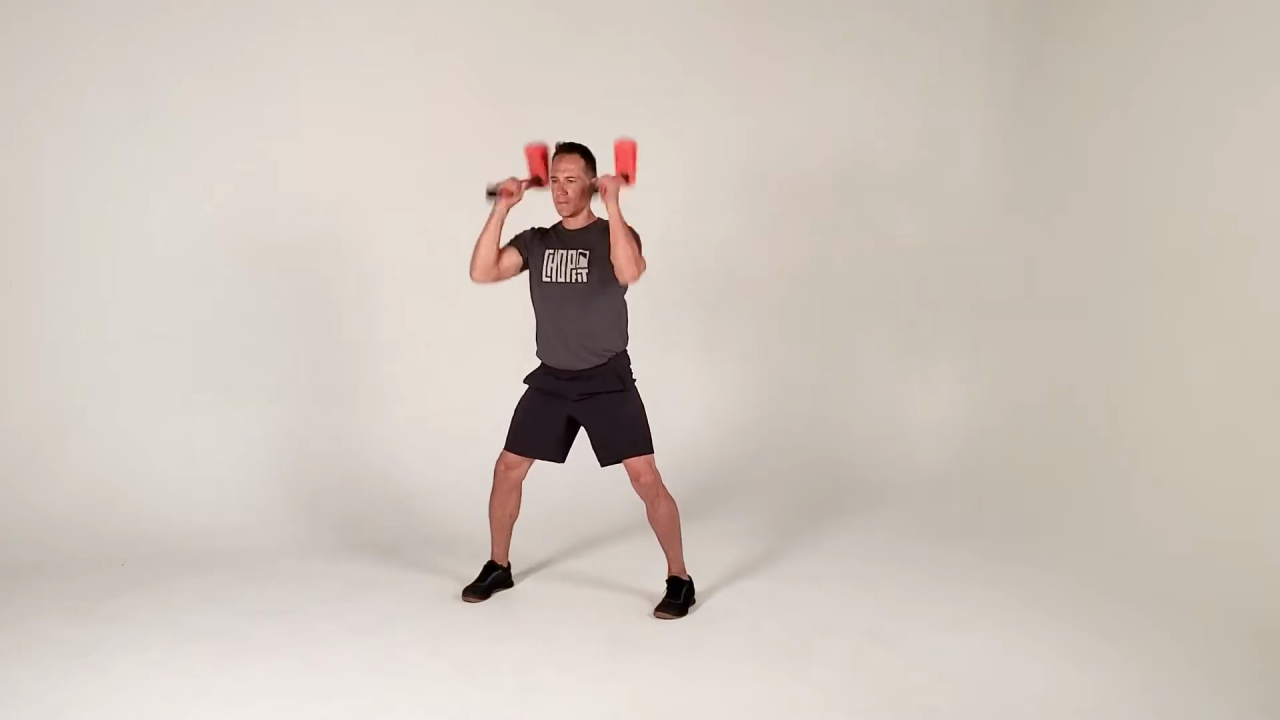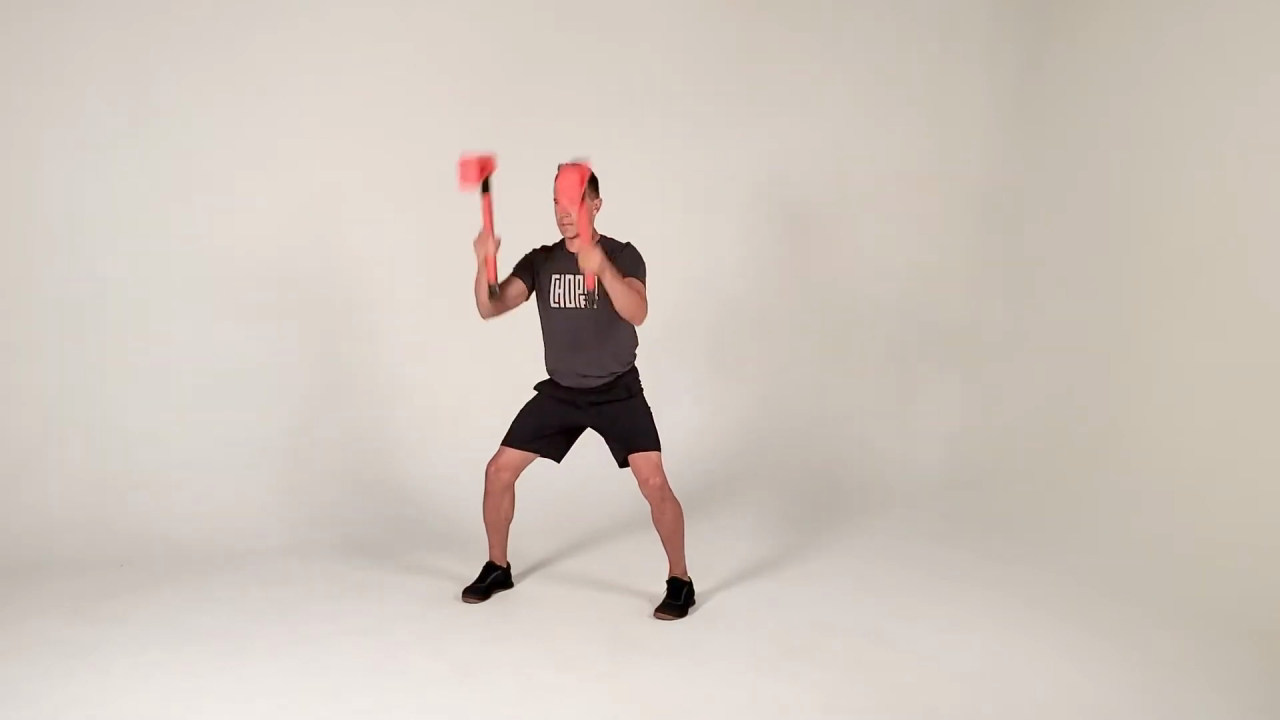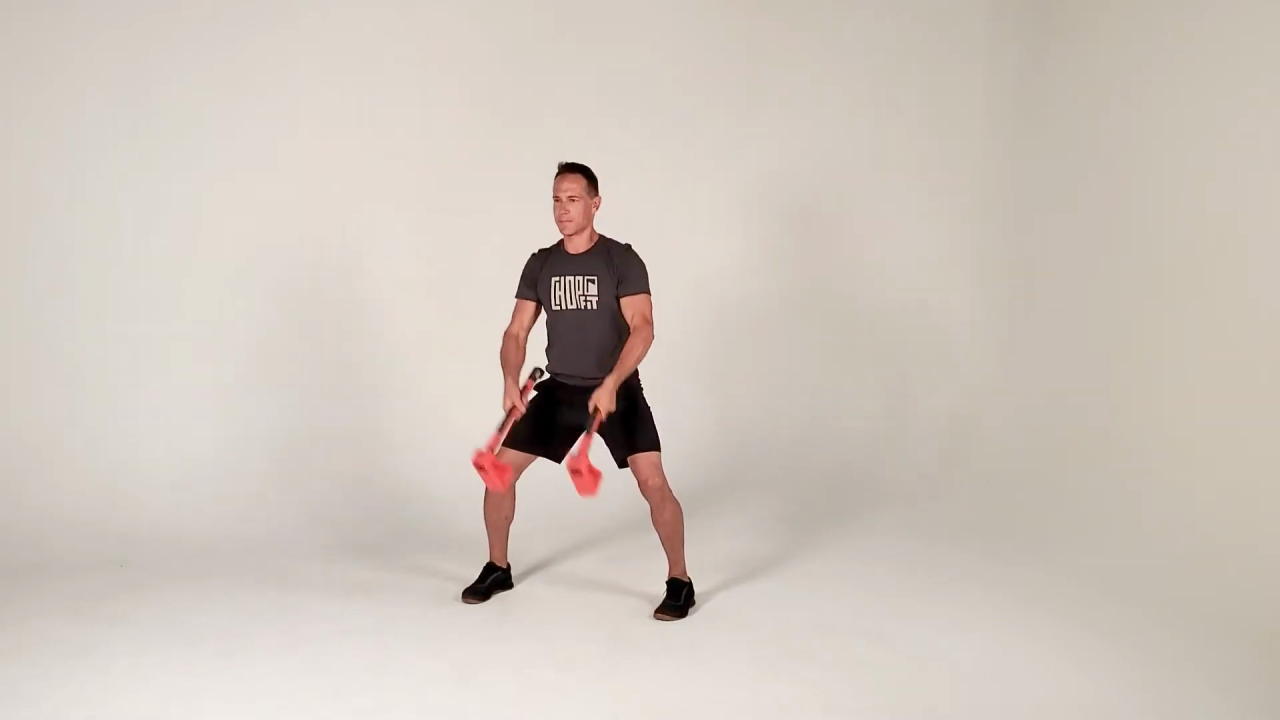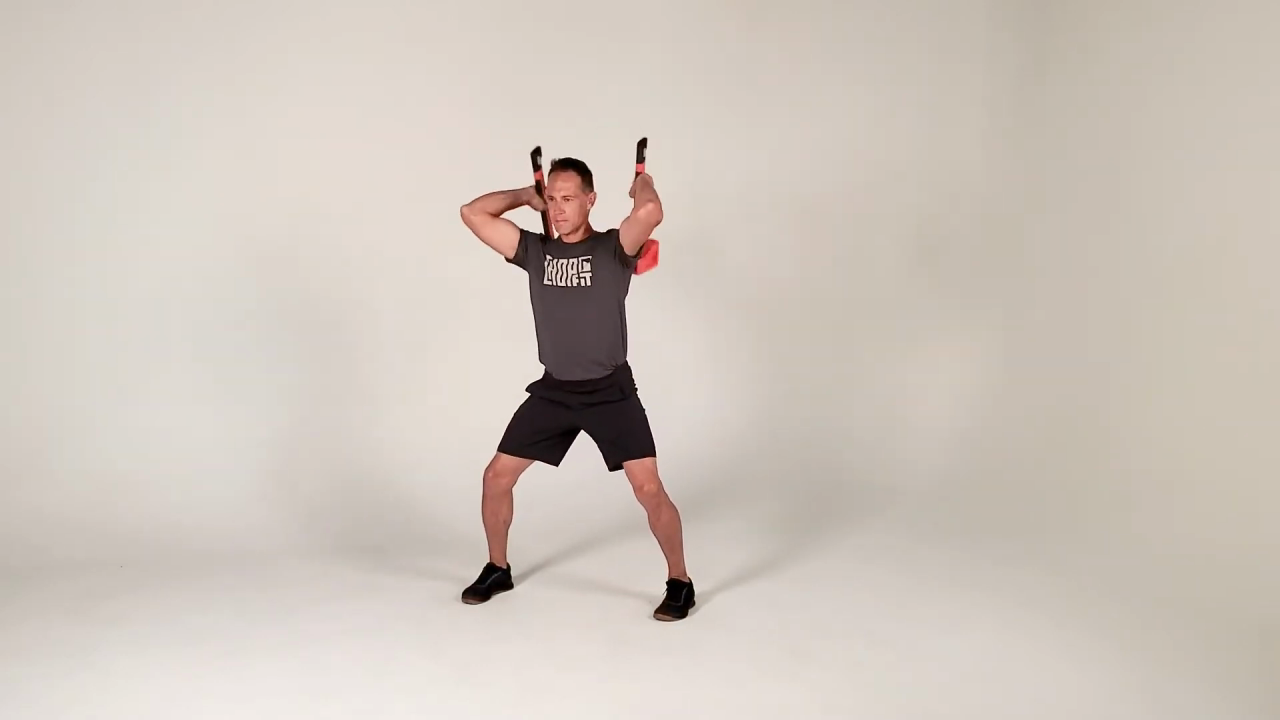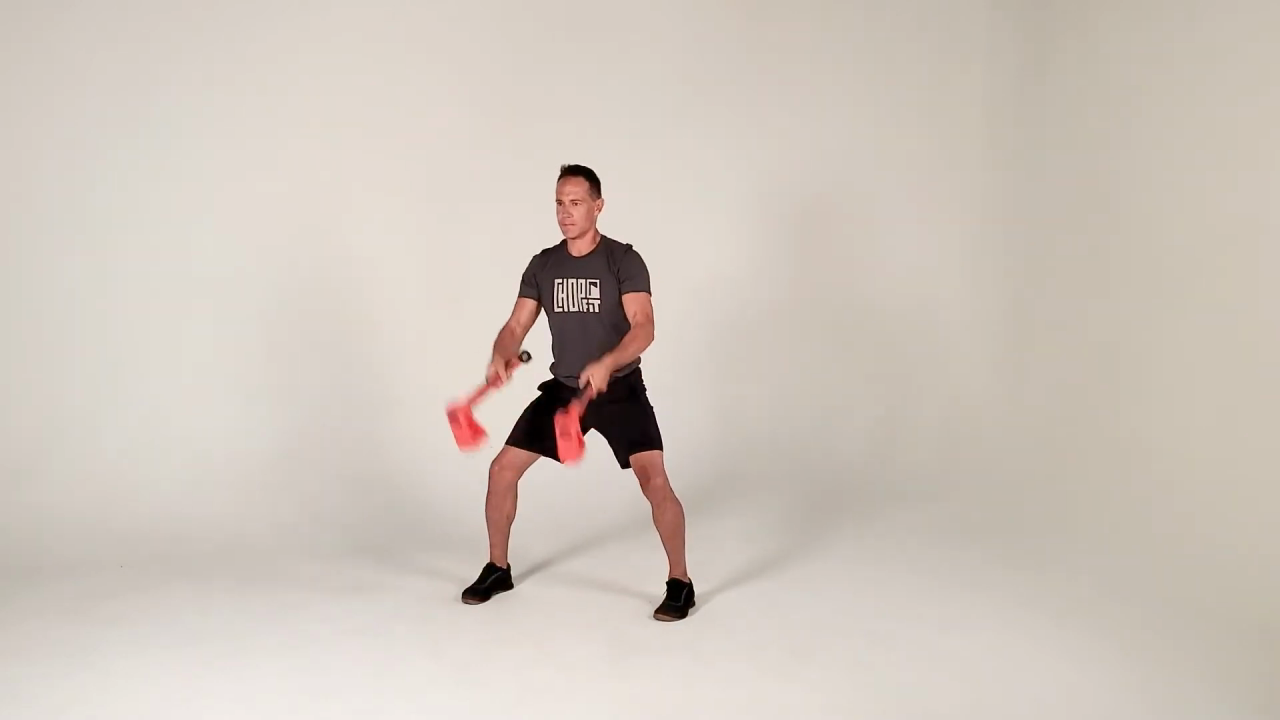
dt=1s
person 1, frame 1
left shoulder: (613, 235)
right shoulder: (536, 242)
left elbow: (630, 273)
right elbow: (481, 273)
left wrist: (613, 205)
right wrist: (501, 207)
left hip: (607, 380)
right hip: (550, 381)
left knee: (646, 480)
right knee: (507, 470)
left ankle: (679, 579)
right ankle: (498, 566)
person 1, frame 2
left shoulder: (622, 255)
right shoulder: (539, 261)
left elbow: (636, 313)
right elbow: (490, 307)
left wrist: (601, 266)
right wrist: (483, 264)
left hip: (618, 391)
right hip: (559, 391)
left knee: (653, 482)
right knee: (498, 470)
left ankle: (679, 581)
right ankle: (497, 567)
person 1, frame 3
left shoulder: (622, 260)
right shoulder: (539, 264)
left elbow: (642, 330)
right elbow: (517, 332)
left wrist: (612, 384)
right wrist: (511, 383)
left hip: (616, 391)
right hip: (559, 389)
left knee: (653, 483)
left ankle: (679, 582)
right ankle: (497, 568)
person 1, frame 4
left shoulder: (614, 246)
right shoulder: (534, 249)
left elbow: (651, 213)
right elbow: (472, 214)
left wrist: (640, 183)
right wrist: (526, 197)
left hip: (610, 391)
right hip: (553, 391)
left knee: (648, 488)
right knee: (496, 476)
left ankle: (679, 582)
right ankle: (498, 568)
person 1, frame 5
left shoulder: (624, 260)
right shoulder: (542, 265)
left elbow: (643, 329)
right elbow: (516, 327)
left wrist: (607, 364)
right wrist: (501, 359)
left hip: (619, 389)
right hip: (562, 388)
left knee: (654, 482)
right knee: (500, 471)
left ankle: (679, 583)
right ankle: (497, 569)
